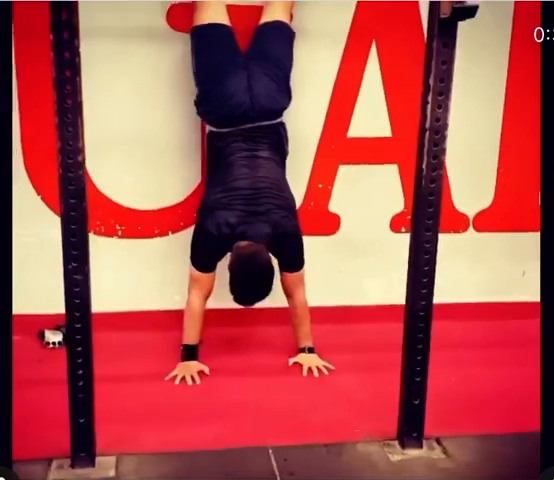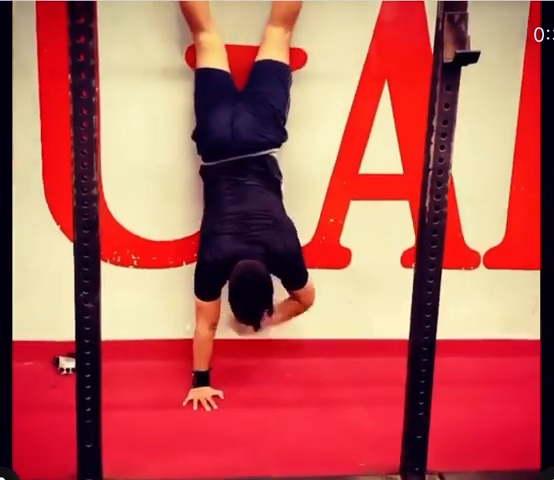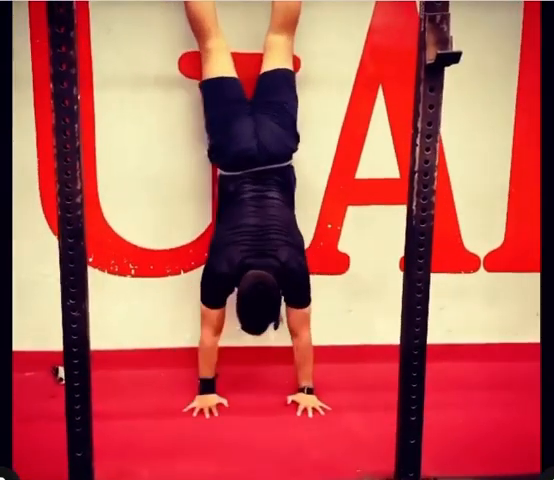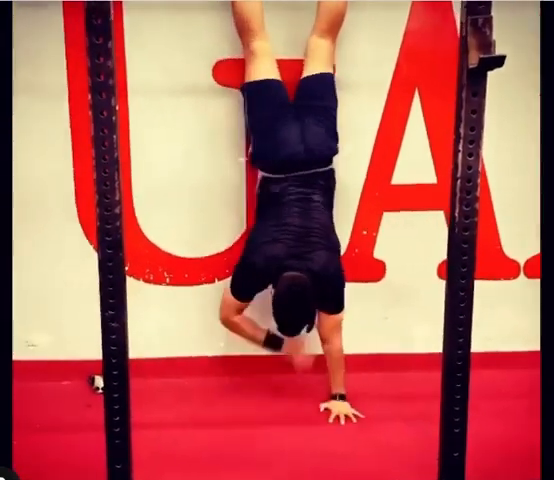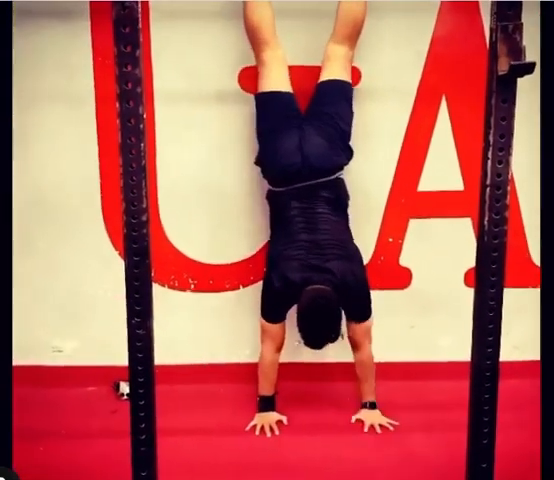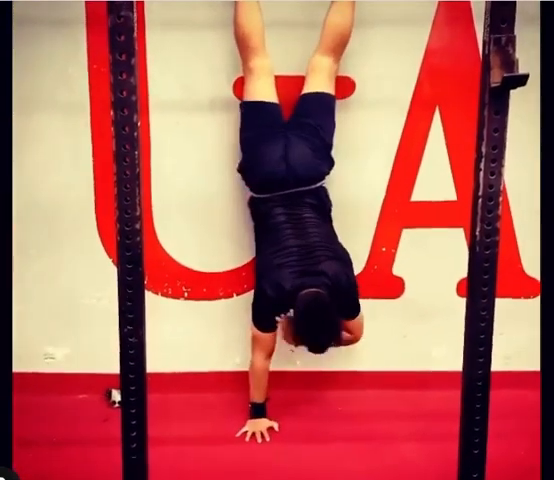
dt=0.7s
person 1, frame 1
left shoulder: (285, 227)
right shoulder: (212, 227)
left elbow: (296, 293)
right elbow: (197, 295)
left wrist: (308, 349)
right wrist: (188, 355)
left hip: (263, 110)
right hip: (227, 112)
person 1, frame 2
left shoulder: (284, 249)
right shoulder: (215, 256)
left elbow: (307, 297)
right elbow: (205, 324)
left wrist: (262, 320)
right wrist: (199, 382)
left hip: (257, 141)
right hip: (220, 142)
right knee: (207, 37)
person 1, frame 3
left shoulder: (292, 264)
right shoulder: (221, 265)
left elbow: (301, 333)
right elbow: (209, 332)
left wrist: (308, 388)
right wrist: (207, 389)
left hip: (271, 151)
right hip: (237, 152)
left knee: (278, 38)
right knee: (212, 43)
person 1, frame 4
left shoulder: (327, 269)
right shoulder: (258, 262)
left elbow: (332, 340)
left wrist: (340, 396)
right wrist: (279, 343)
left hip: (314, 151)
right hip: (279, 157)
left knee: (322, 40)
right knee: (257, 43)
person 1, frame 5
left shoulder: (351, 275)
right shoulder: (280, 279)
left elbow: (363, 346)
right elbow: (270, 348)
left wrist: (369, 404)
right wrist: (265, 406)
left hip: (320, 159)
right hip: (286, 162)
left knee: (338, 49)
right knee: (269, 53)
person 1, frame 6
left shoulder: (340, 278)
right shoulder: (272, 288)
left elbow: (354, 333)
right elbow: (261, 355)
right wrist: (255, 413)
left hip: (304, 170)
right hip: (268, 171)
left knee: (324, 60)
right knee: (257, 63)
